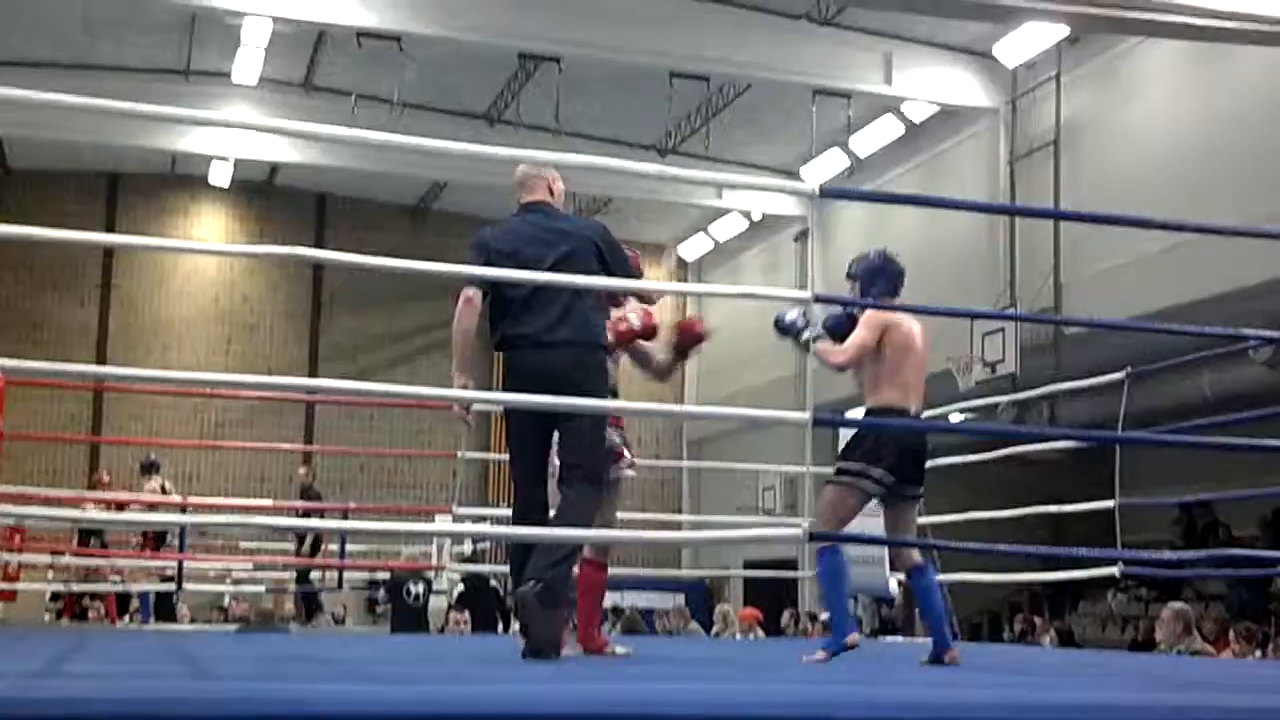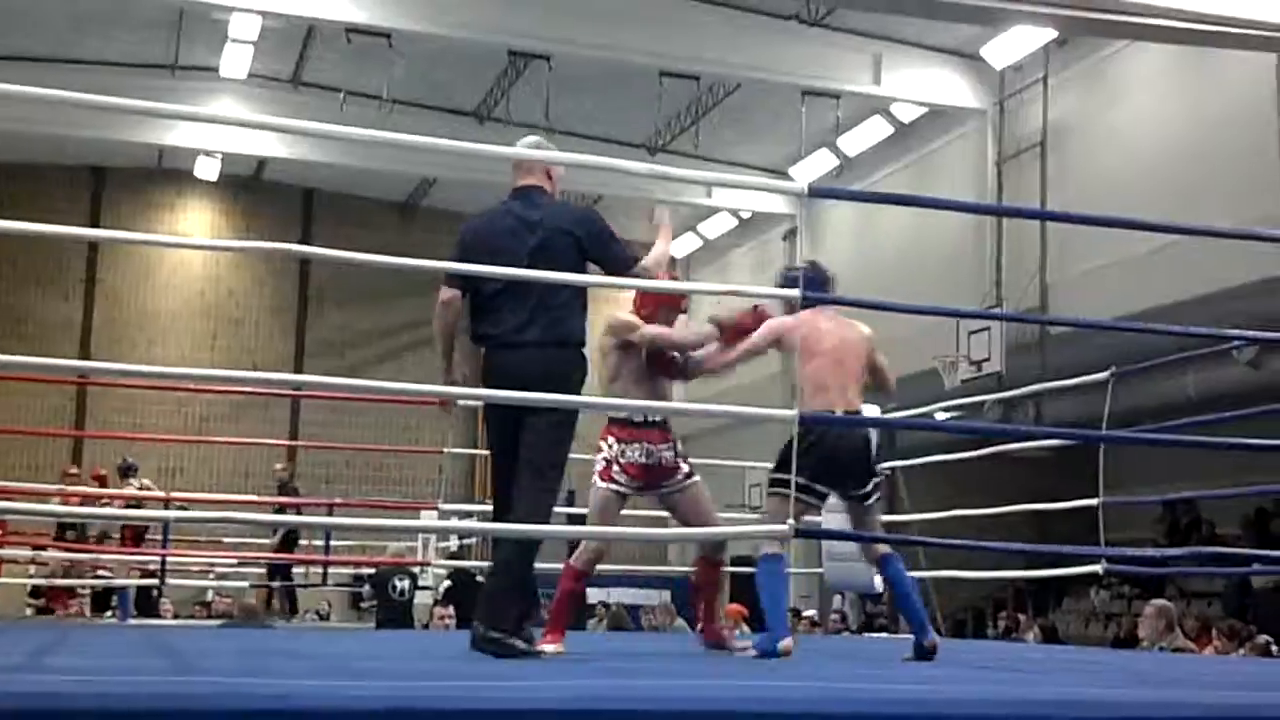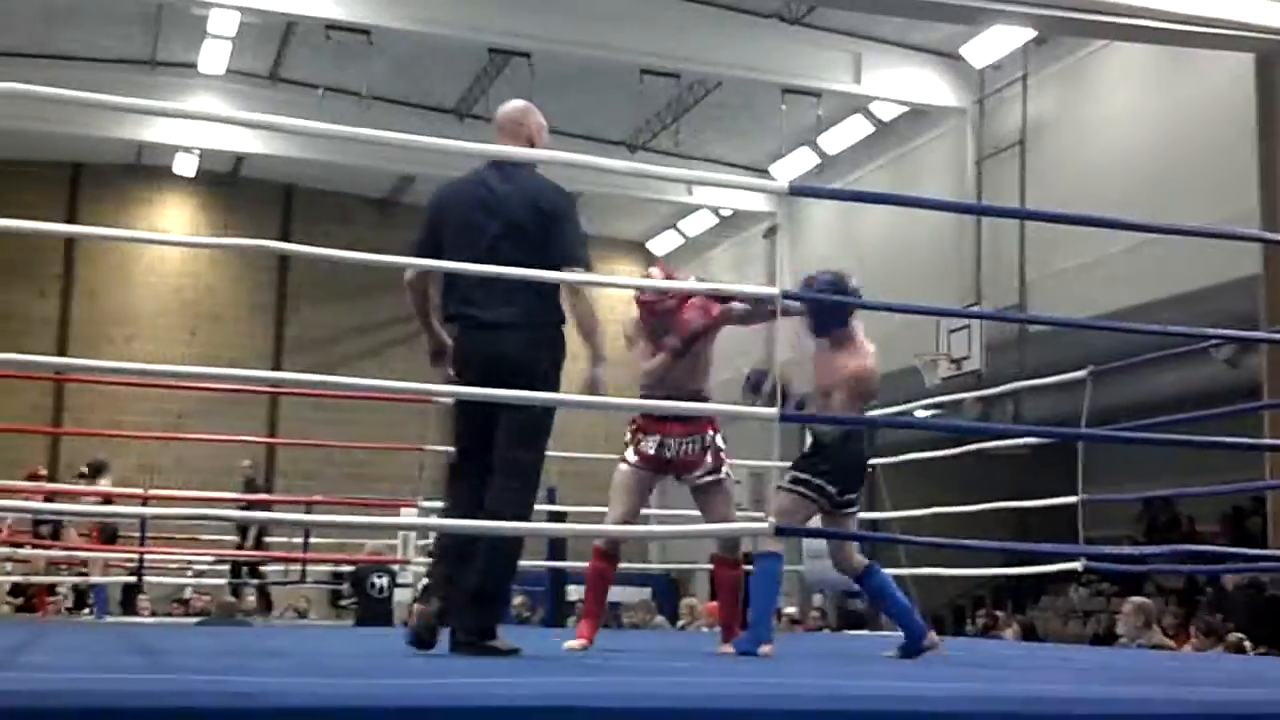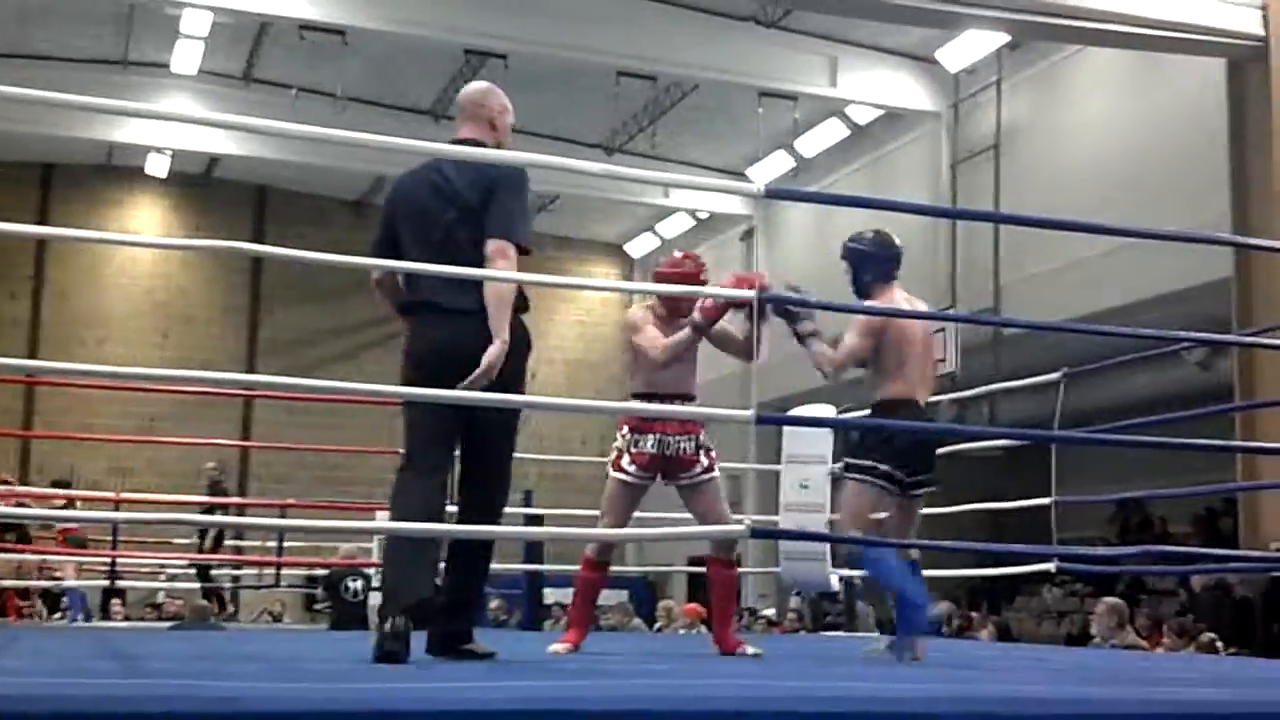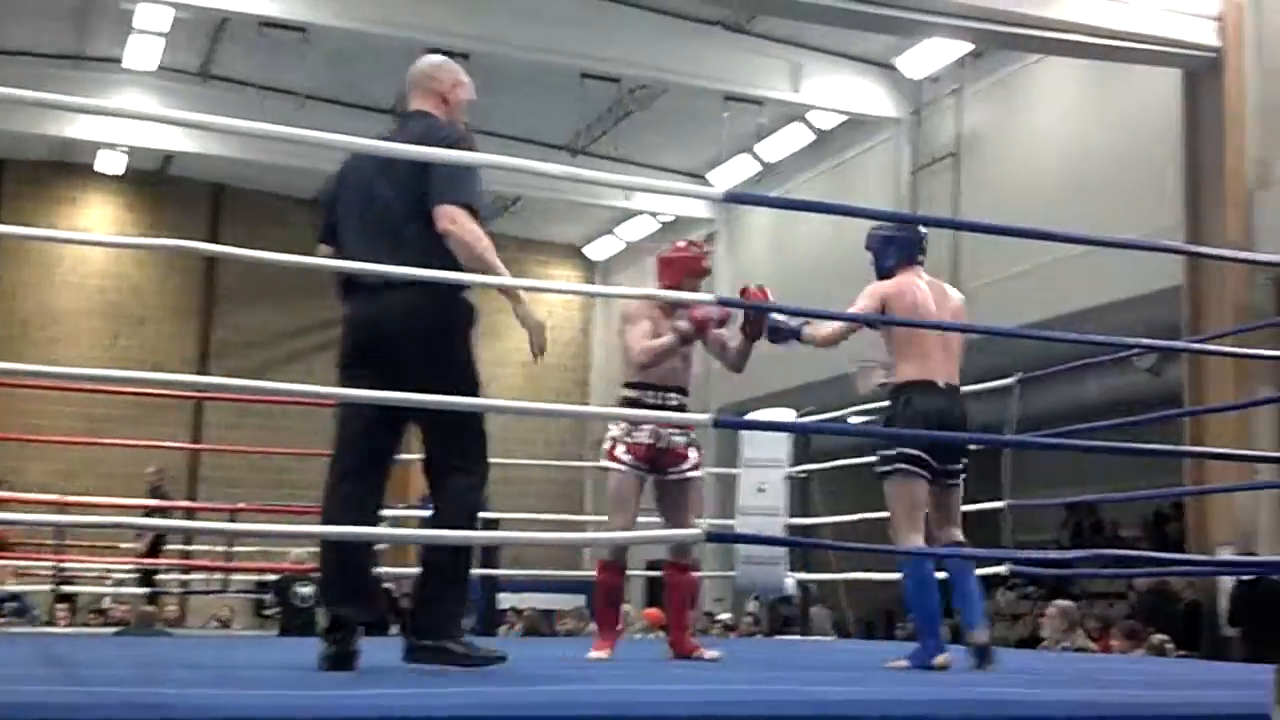
dt=0.3s
person 1, frame 1
left shoulder: (492, 239)
right shoulder: (589, 232)
left elbow: (470, 301)
left wrist: (461, 374)
left hip: (524, 368)
right hip: (582, 366)
left knee: (528, 492)
right knee: (583, 482)
left ankle: (535, 631)
right ankle: (543, 582)
person 1, frame 2
left shoulder: (478, 227)
right shoulder: (577, 220)
left elbow: (448, 301)
right elbow: (644, 274)
left wrist: (448, 369)
right wrist: (663, 237)
left hip: (501, 365)
right hip: (556, 364)
left knee: (507, 491)
right knee: (536, 489)
left ankle: (511, 614)
right ankle: (498, 620)
person 1, frame 3
left shoulder: (450, 196)
right shoulder: (551, 198)
left elbow: (417, 277)
right elbow: (574, 284)
left wrist: (434, 334)
right wrist: (598, 359)
left hip: (474, 347)
right hip: (532, 347)
left knee: (466, 475)
right knee: (512, 483)
left ankle: (439, 596)
right ankle: (474, 626)
person 1, frame 4
left shoulder: (410, 184)
right shoulder: (503, 174)
left elbow: (382, 276)
right elbow: (499, 256)
right wrist: (502, 339)
left hip: (429, 338)
right hip: (483, 337)
left knee: (421, 473)
right knee: (485, 484)
left ankle: (401, 610)
right ankle: (453, 628)
person 1, frame 5
left shoulder: (358, 161)
right shoulder: (447, 142)
left elbow: (327, 251)
right elbow: (453, 222)
right wrist: (518, 298)
left hip: (365, 321)
right hip: (428, 313)
left knee: (355, 470)
right knee: (458, 467)
left ankle: (342, 630)
right ankle: (435, 627)
person 2, frame 1
left shoulder: (878, 316)
right shoulder: (912, 326)
left elbow: (841, 360)
left wrist: (807, 334)
right wrist: (843, 331)
left hip: (883, 433)
right hip: (912, 435)
left knee: (825, 527)
right knee: (905, 547)
left ankle: (842, 632)
right ankle: (944, 644)
person 2, frame 2
left shoulder: (785, 325)
right shoulder: (861, 332)
left elbow: (722, 362)
right elbow: (886, 385)
left wrist: (690, 362)
left hip: (816, 440)
right hip: (854, 439)
left knee: (770, 539)
right knee: (875, 546)
left ankle: (776, 635)
right ankle: (925, 634)
person 2, frame 3
left shoulder: (858, 366)
right shoulder: (840, 325)
left elbow: (830, 429)
left wrist: (793, 403)
left hip: (839, 454)
right hip: (828, 451)
left knee: (772, 533)
right knee: (847, 557)
left ankle: (757, 637)
right ankle: (918, 633)
person 2, frame 4
left shoulder: (876, 310)
right shoulder: (918, 308)
left elbow: (832, 367)
left wrist: (806, 327)
left hip: (891, 426)
right hip: (921, 426)
left knee: (853, 527)
right knee: (899, 540)
left ankle: (919, 617)
right ankle: (908, 635)
person 2, frame 5
left shoulder: (886, 290)
right shoulder: (954, 297)
left elbow: (829, 335)
left wrist: (792, 327)
left hip: (912, 408)
right hip: (952, 409)
left knee: (908, 534)
right knee: (948, 532)
left ankle: (930, 646)
right ankle: (976, 629)
person 3, frame 1
left shoulder: (622, 317)
left elbow: (659, 370)
left wrist: (681, 345)
right wrist: (614, 338)
left hip: (610, 427)
left knee: (602, 536)
left ankle: (590, 634)
person 3, frame 2
left shoulder: (662, 345)
right shoulder: (620, 324)
right elbow: (683, 339)
left wrist: (677, 364)
right wrist: (719, 331)
left hip: (665, 444)
right hip: (624, 443)
left knee: (714, 534)
right knee: (596, 545)
left ankle: (713, 629)
right ankle: (554, 630)
person 3, frame 3
left shoulder: (707, 310)
right shoulder: (636, 327)
left elbow: (769, 311)
right elbow: (648, 377)
right wrist: (679, 340)
left hip: (697, 433)
right hip: (649, 432)
left knee: (728, 535)
right knee: (614, 527)
left ankle: (731, 633)
right ankle: (588, 624)
person 3, frame 4
left shoulder: (698, 315)
right shoulder: (638, 316)
left elbow: (747, 351)
right elbow: (662, 356)
left wrist: (755, 313)
right wrist: (703, 319)
left hip: (687, 433)
right hip: (642, 432)
left knee: (723, 532)
right knee: (606, 535)
left ankle: (725, 635)
right ankle: (575, 630)
person 3, frame 5
left shoulder: (697, 314)
right shoulder: (638, 307)
left elbow: (735, 363)
right elbow: (642, 358)
left wrist: (751, 327)
right wrist: (688, 328)
left hip: (677, 428)
right hip: (635, 425)
left knee: (685, 538)
right knee: (621, 532)
left ankle: (680, 638)
right ankle: (606, 634)
